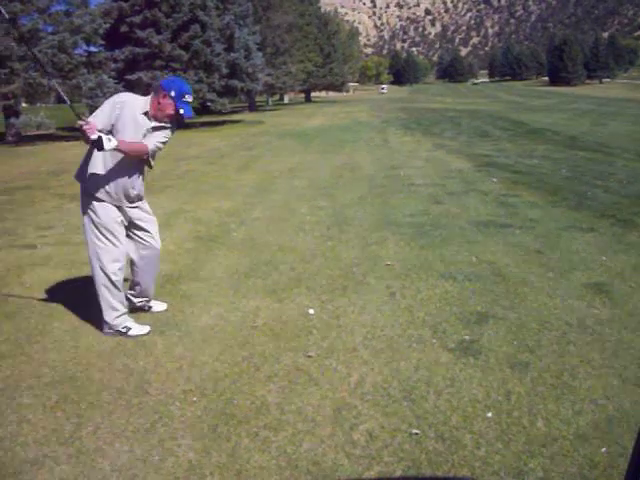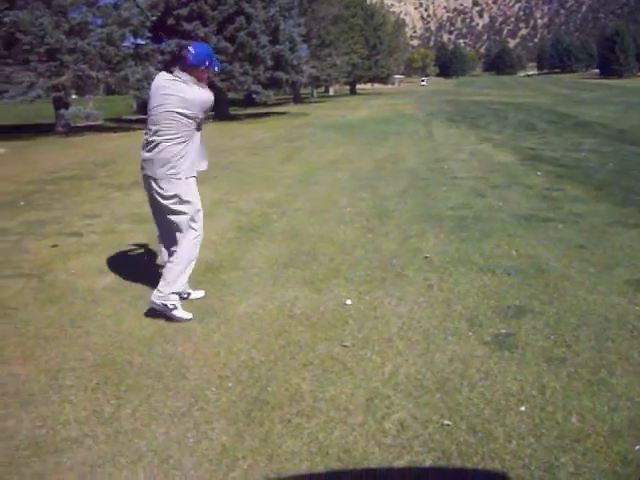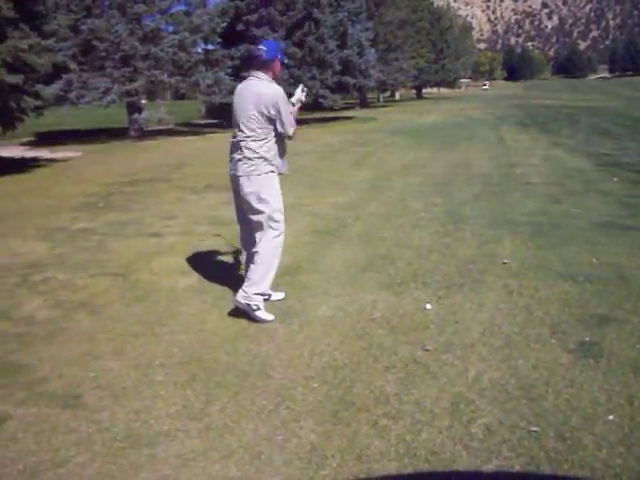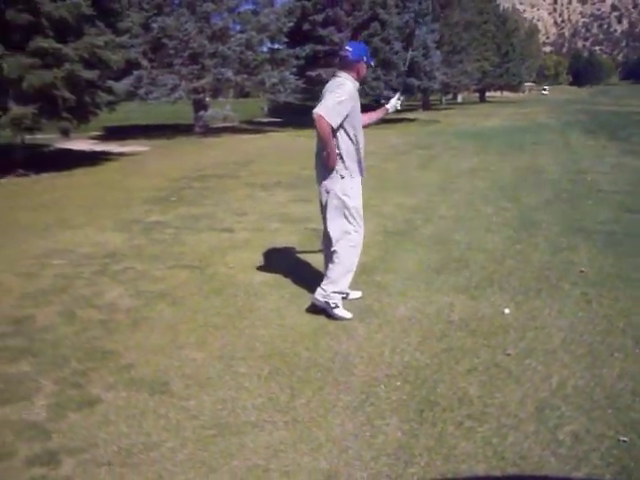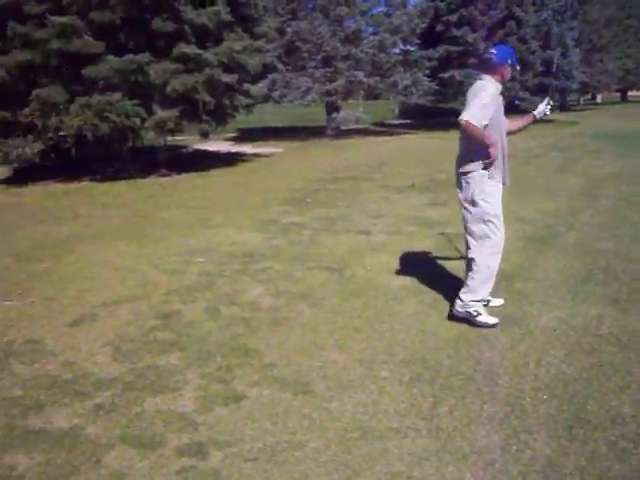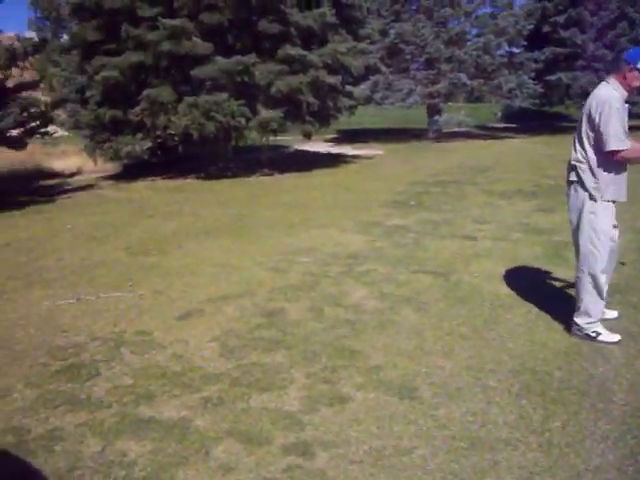
dt=0.7s
person 1, frame 1
left shoulder: (166, 127)
right shoulder: (123, 102)
left elbow: (143, 150)
right elbow: (89, 130)
left wrist: (110, 142)
right wrist: (95, 135)
left hip: (132, 196)
right hip: (99, 192)
left knee: (149, 246)
right knee: (111, 257)
left ankle: (139, 298)
right ankle: (115, 319)
person 1, frame 2
left shoulder: (160, 81)
right shoulder: (203, 97)
left hip: (152, 171)
right hip: (175, 175)
left knee: (169, 232)
right knee: (190, 231)
left ankle: (176, 286)
right ankle: (166, 295)
person 1, frame 3
left shoulder: (243, 88)
right shoulder: (273, 92)
right elbow: (288, 132)
left wrist: (291, 102)
right wrist: (294, 107)
left hip: (240, 170)
right hip: (260, 172)
left knee: (251, 233)
right knee: (271, 232)
left ankle: (257, 287)
right ankle: (250, 295)
person 1, frame 4
left shoulder: (339, 85)
right shoulder: (345, 88)
left elbow: (356, 120)
right elbow: (320, 116)
left wrist: (386, 110)
right wrist: (331, 151)
left hip: (340, 172)
right hip: (341, 173)
left knee: (337, 230)
right knee: (349, 232)
left ankle: (335, 286)
right ankle: (328, 293)
person 1, frame 5
left shoulder: (486, 90)
right shoulder: (487, 91)
left elbow: (502, 126)
right elbow: (467, 122)
left wrist: (535, 115)
right wrist: (490, 144)
left hip: (481, 175)
right hip: (481, 175)
left knee: (481, 237)
right knee: (490, 239)
left ankle: (476, 293)
right ankle: (469, 303)
person 1, frame 6
left shoulder: (610, 95)
right shoulder: (611, 99)
left hip: (599, 188)
right hip: (594, 190)
left knee: (606, 248)
right knee: (595, 256)
left ankle: (594, 307)
right ankle: (587, 322)
